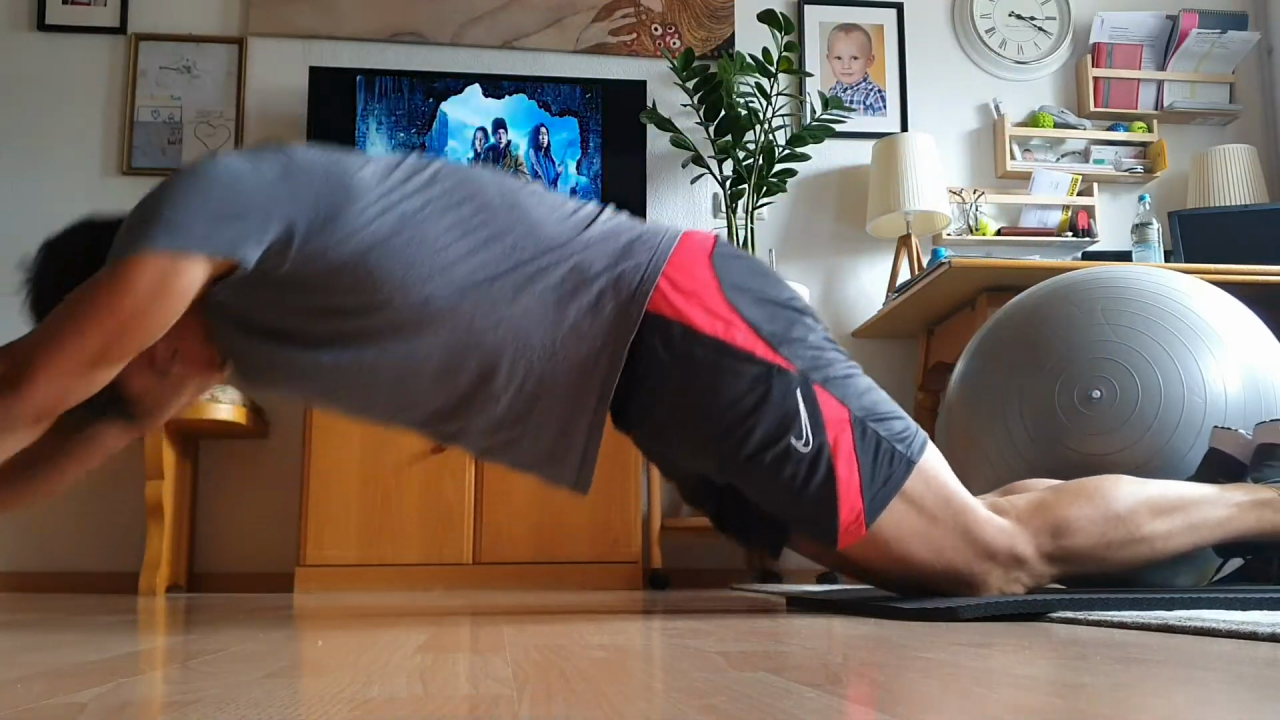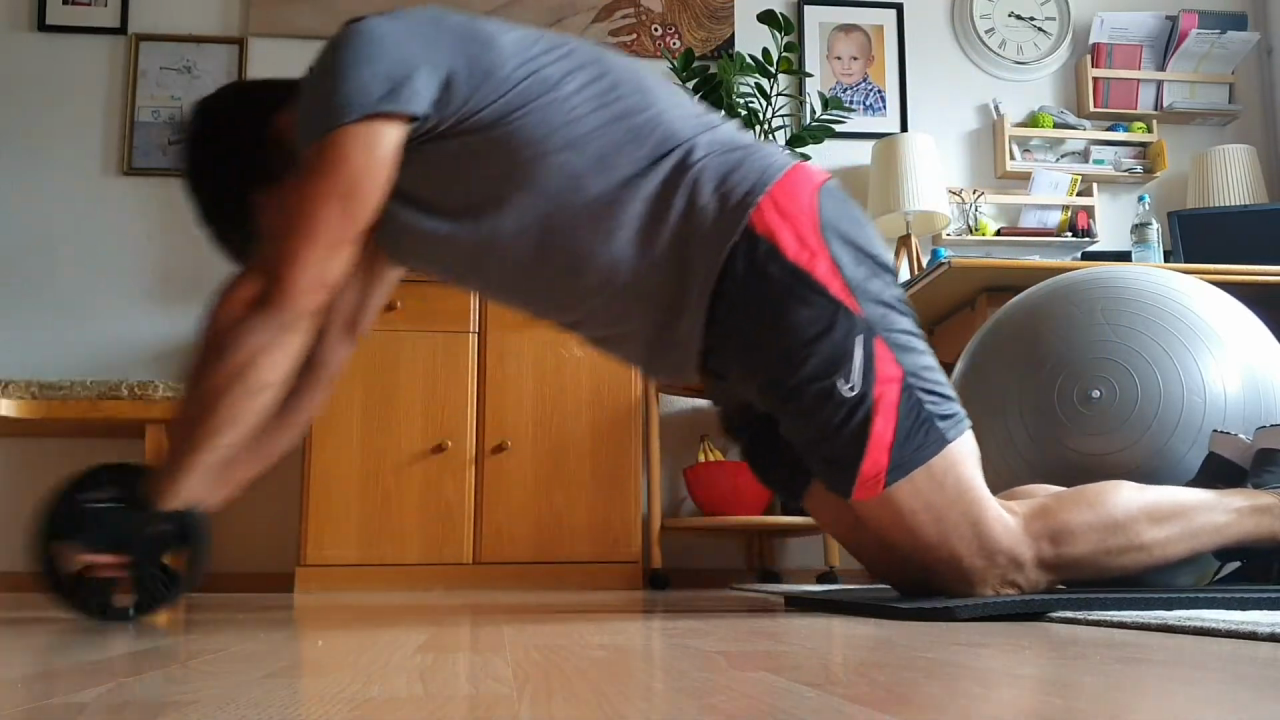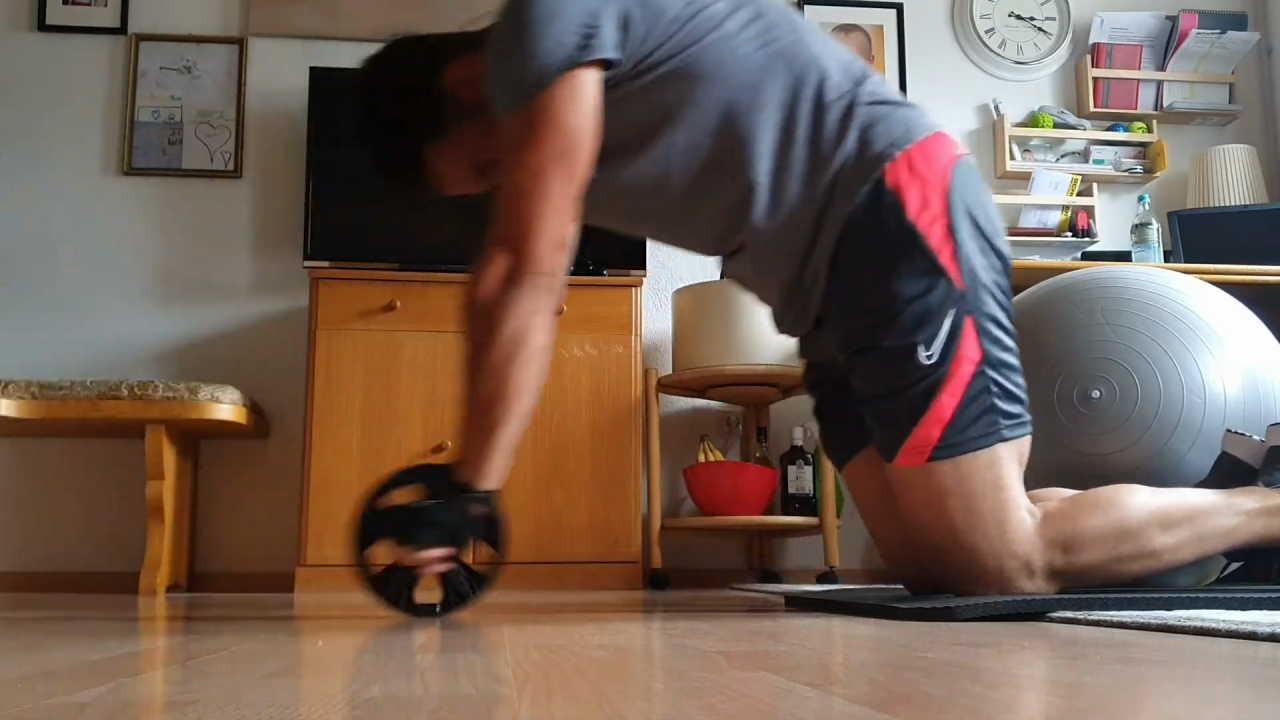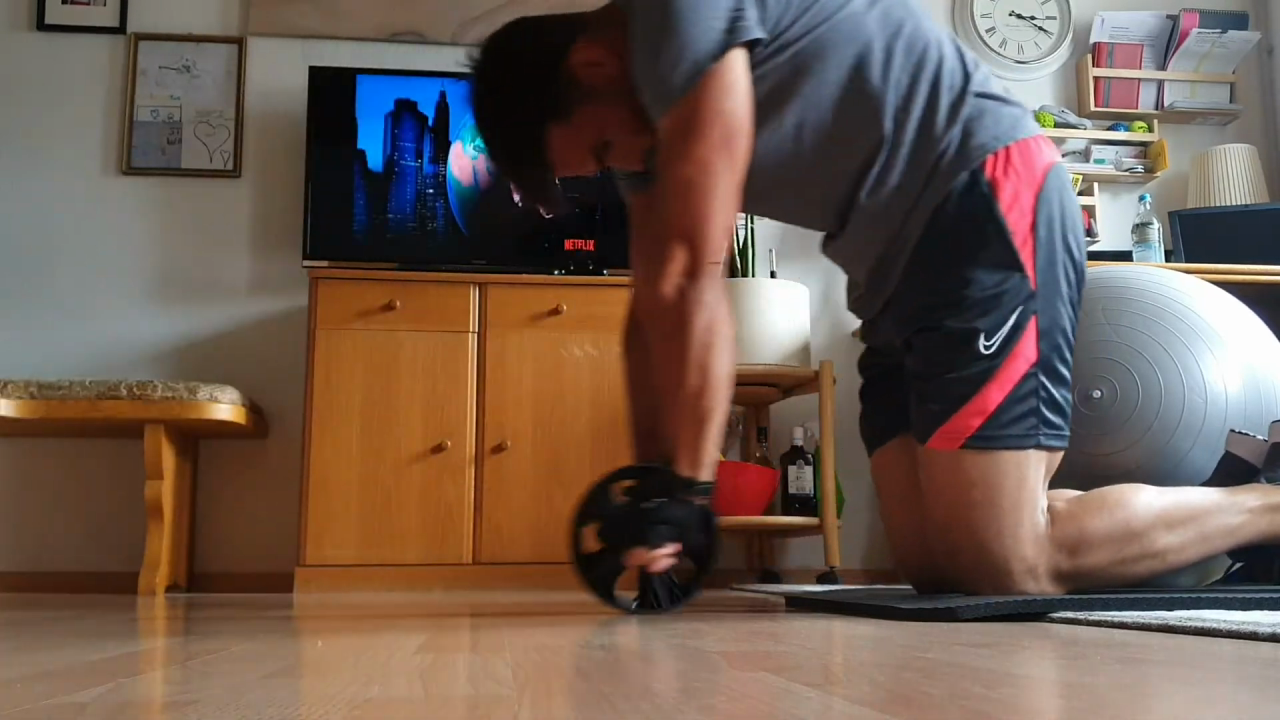
dt=0.4s
person 1, frame 1
left shoulder: (211, 199)
right shoulder: (231, 300)
left hip: (688, 327)
right hip: (674, 369)
left knee: (993, 552)
right knee: (976, 536)
person 1, frame 2
right shoulder: (382, 180)
left elbow: (270, 310)
right elbow: (311, 357)
left wrist: (165, 505)
right wrist: (193, 501)
left hip: (777, 247)
right hip: (735, 307)
left knee: (997, 552)
right knee: (930, 557)
person 1, frame 3
right shoulder: (546, 109)
left elbow: (515, 284)
right elbow: (527, 307)
left wrist: (472, 498)
right wrist: (477, 499)
left hip: (903, 209)
right hip: (831, 273)
left knee: (999, 567)
right knee: (929, 561)
person 1, frame 4
right shoulder: (648, 113)
left elbow: (689, 277)
right elbow: (653, 308)
left hip: (991, 203)
right hip: (902, 259)
left knee: (1000, 567)
right knee: (931, 561)
